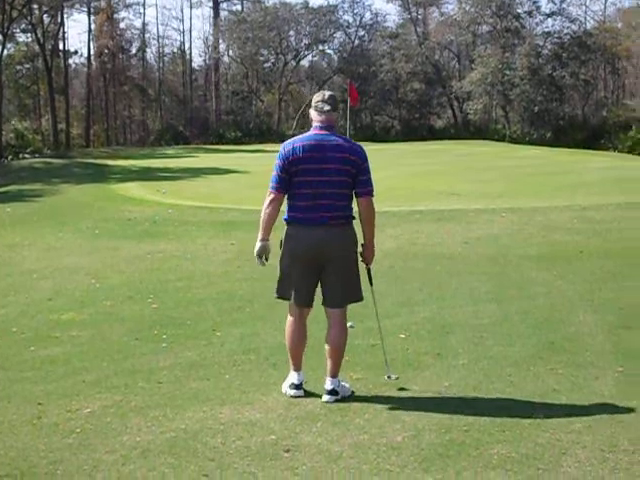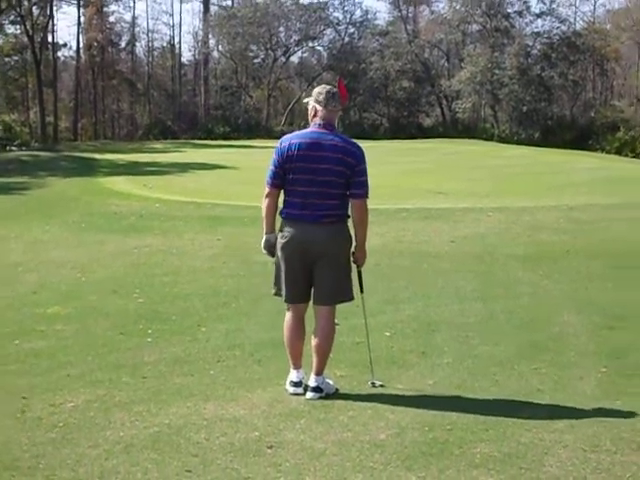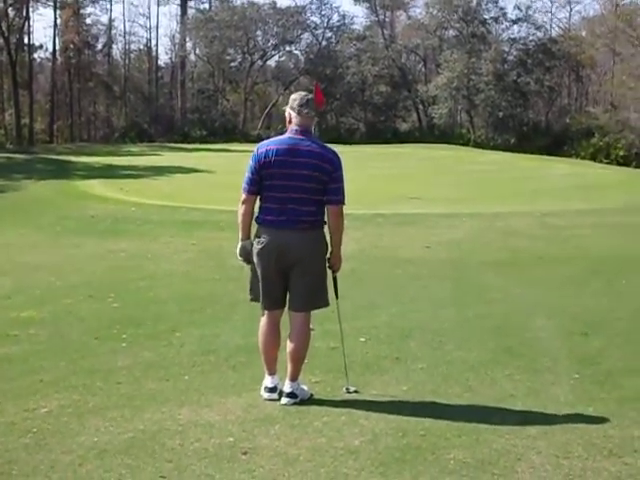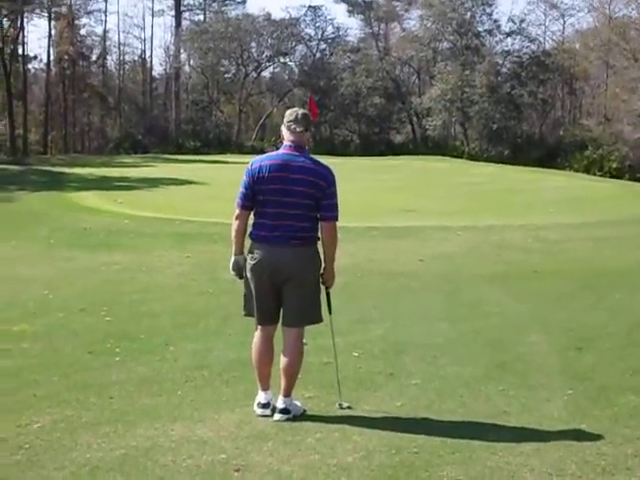
dt=1s
person 1, frame 1
left shoulder: (290, 147)
right shoulder: (355, 150)
left elbow: (273, 200)
right elbow: (365, 203)
left wrist: (263, 239)
right wrist: (369, 243)
left hip: (299, 237)
right hip: (339, 238)
left knee: (297, 311)
right knee: (336, 313)
left ankle: (295, 378)
right ankle: (333, 384)
person 1, frame 2
left shoulder: (287, 143)
right shoulder: (352, 150)
left elbow: (270, 194)
right elbow: (358, 204)
left wrist: (269, 232)
right wrist: (360, 245)
left hip: (293, 233)
right hip: (332, 236)
left knee: (294, 309)
right knee: (325, 311)
left ankle: (295, 376)
right ankle: (317, 381)
person 1, frame 3
left shoulder: (264, 150)
right shoulder: (328, 157)
left elbow: (246, 201)
right elbow: (334, 211)
left wrist: (244, 239)
right wrist: (336, 250)
left hip: (269, 239)
right hip: (308, 242)
left knee: (270, 314)
right knee: (300, 317)
left ankle: (270, 381)
right ankle: (292, 386)
person 1, frame 4
left shoulder: (258, 165)
right shoulder: (322, 173)
left elbow: (240, 216)
right elbow: (328, 227)
left wrist: (237, 254)
right wrist: (329, 266)
left hip: (262, 254)
right hip: (301, 258)
left knee: (263, 329)
right knee: (293, 333)
left ankle: (263, 397)
right ankle: (285, 402)
